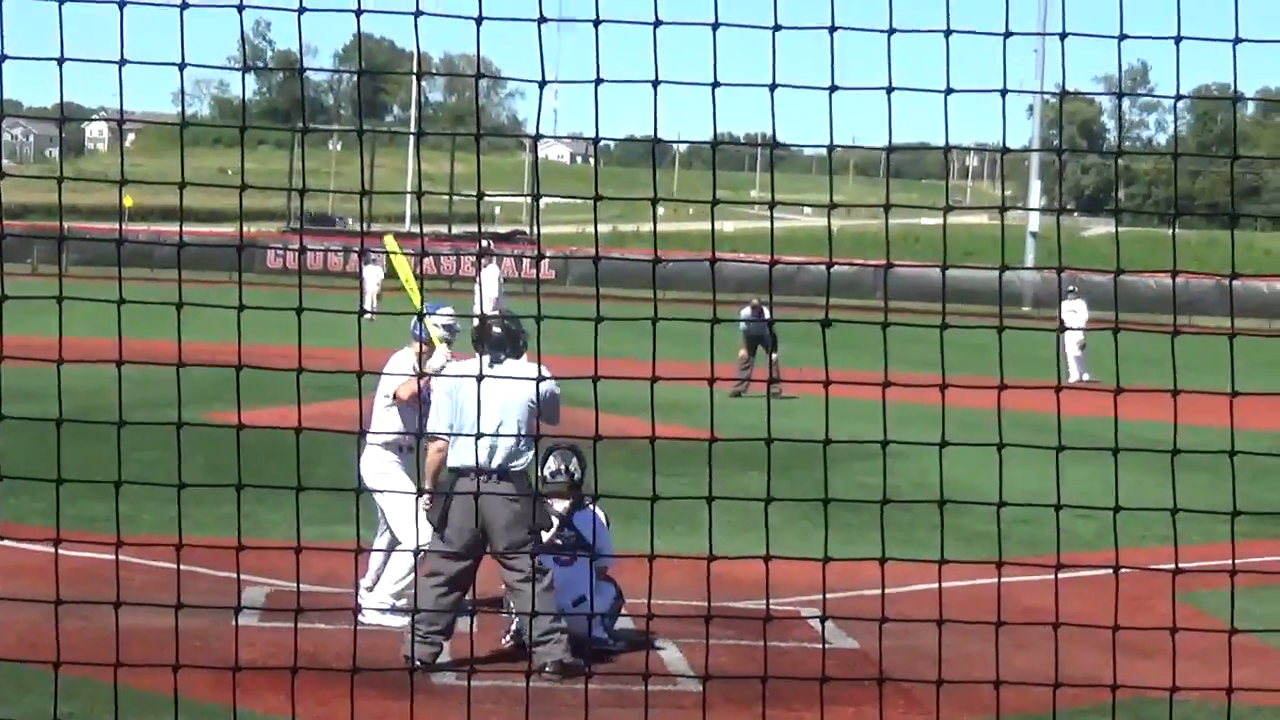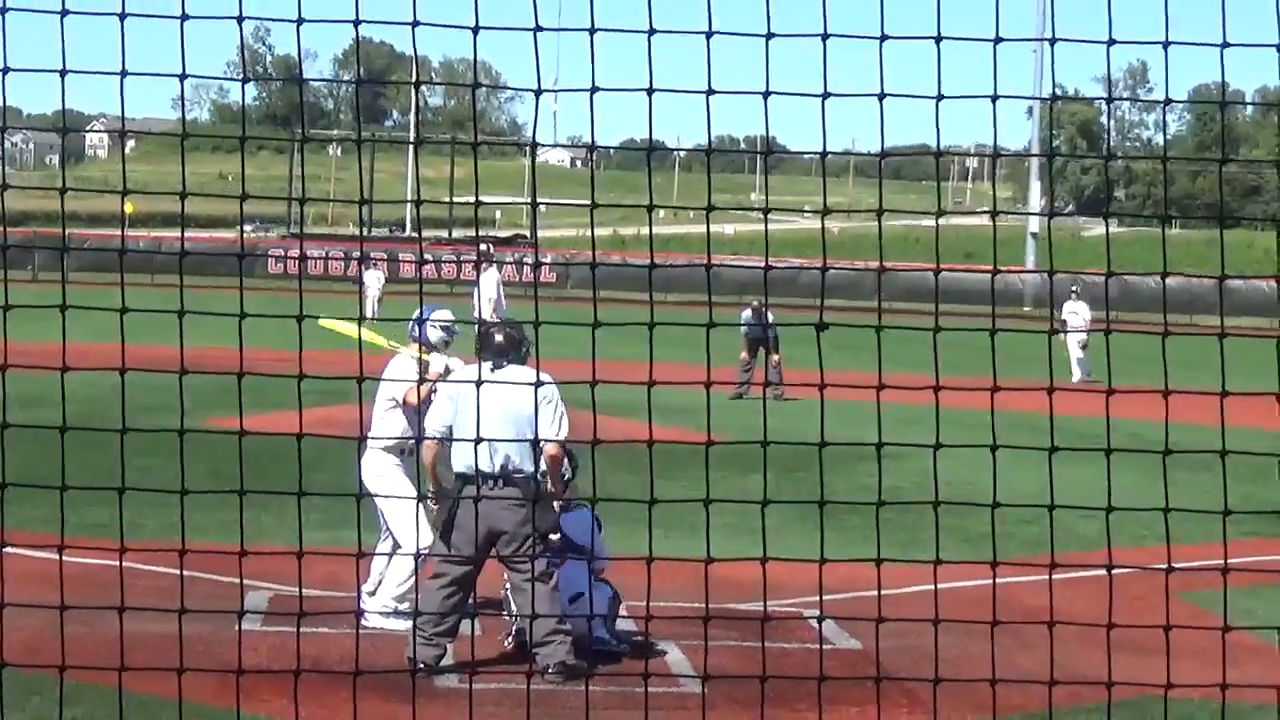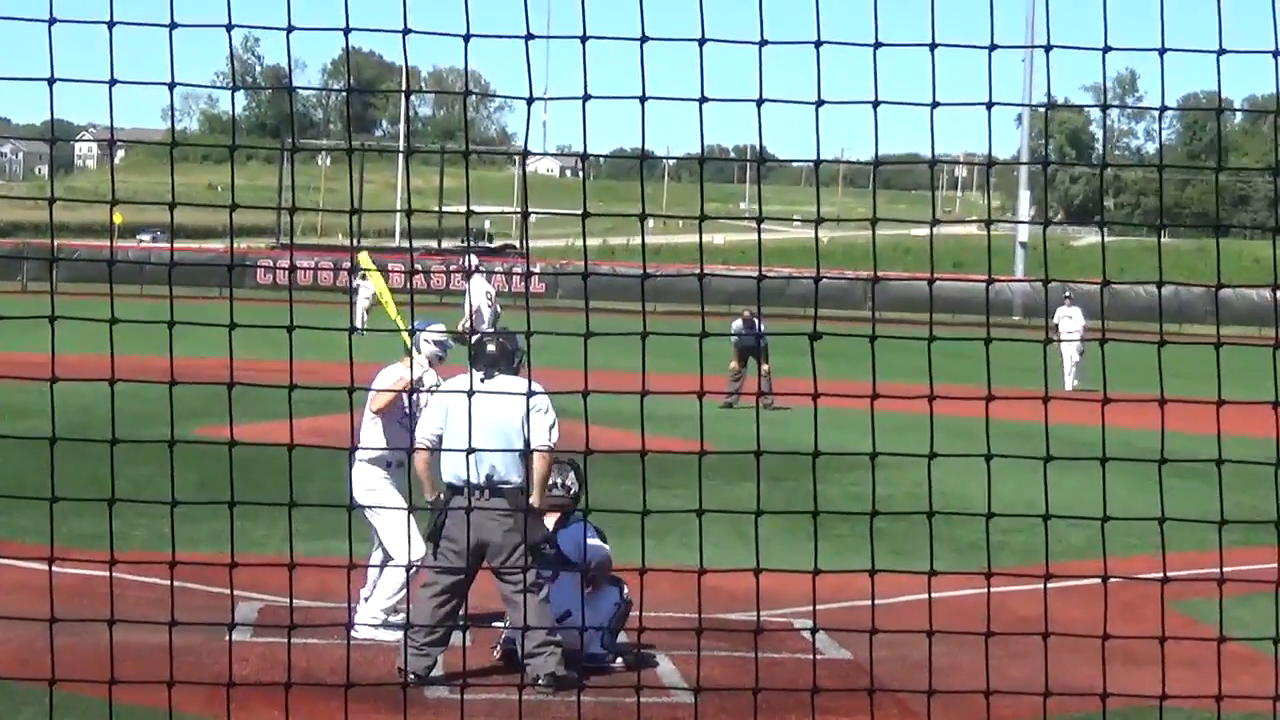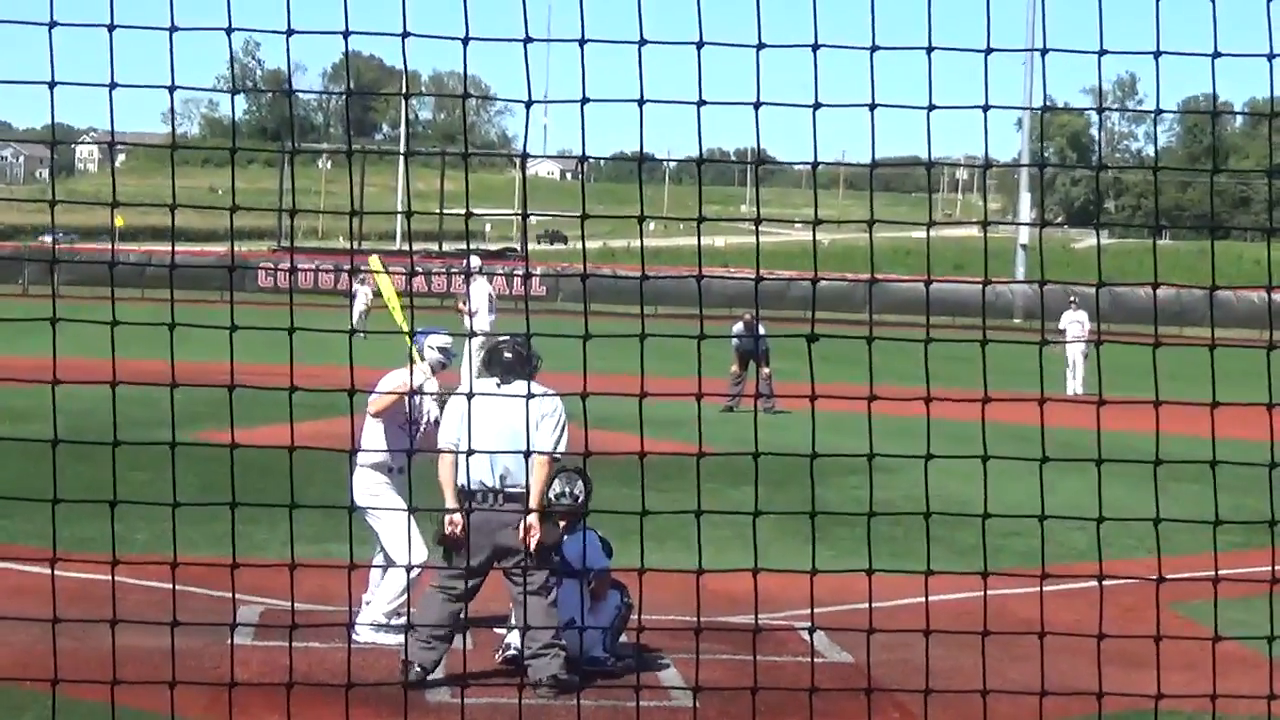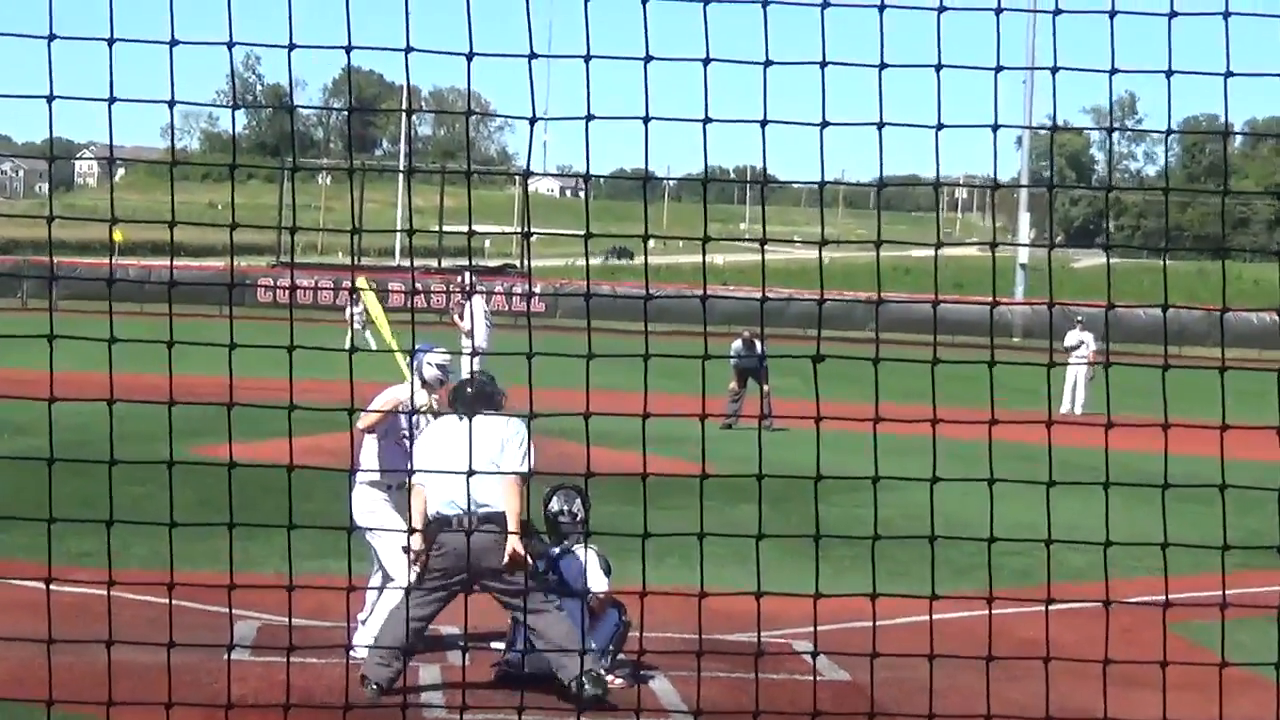
dt=0.7s
person 1, frame 1
left shoulder: (453, 375)
right shoulder: (536, 377)
left elbow: (438, 444)
right elbow: (551, 417)
left wrist: (430, 488)
left hip: (461, 488)
right hip: (511, 491)
left knee: (443, 574)
right knee: (529, 576)
left ankle: (421, 650)
right ankle: (552, 655)
person 1, frame 2
left shoulder: (458, 380)
right shoulder: (539, 383)
left elbow: (430, 440)
right elbow: (553, 449)
left wrist: (434, 486)
right wrist: (554, 487)
left hip: (469, 495)
right hip: (519, 497)
left knee: (447, 577)
right knee: (535, 579)
left ankle: (424, 653)
right ankle: (556, 658)
person 1, frame 3
left shoulder: (449, 389)
right shoulder: (530, 393)
left elbow: (422, 450)
right elbow: (542, 453)
left wrist: (433, 496)
right wrist: (536, 501)
left hip: (458, 506)
right hip: (507, 508)
left knee: (438, 588)
right knee: (526, 591)
left ankle: (414, 665)
right ankle: (546, 669)
person 1, frame 4
left shoulder: (465, 395)
right shoulder: (545, 399)
left elbow: (446, 454)
right elbow: (544, 459)
left wrist: (451, 507)
right wrist: (533, 512)
left hip: (472, 508)
right hip: (519, 510)
left knee: (447, 588)
right knee: (536, 593)
left ankle: (419, 663)
right ankle: (547, 672)
person 1, frame 5
left shoulder: (432, 429)
right shoulder: (510, 426)
left elbow: (418, 484)
right elbow: (512, 480)
left wrist: (417, 534)
right wrist: (514, 534)
left hip: (445, 536)
right hip: (495, 535)
left knee: (414, 606)
right knee: (538, 606)
left ankle: (377, 676)
right ankle: (582, 676)
person 2, frame 1
left shoulder: (424, 363)
right shoulder: (403, 361)
right elbow: (403, 394)
left wrist: (445, 372)
right wrist: (431, 369)
left hip: (396, 459)
right hip: (384, 460)
left knee: (392, 530)
right knee: (417, 536)
left ankle: (371, 591)
right ankle: (377, 606)
person 2, frame 2
left shoulder: (422, 366)
right shoulder: (404, 365)
right elbow: (414, 399)
left wrist: (451, 374)
right wrist: (435, 373)
left hip: (394, 463)
right hip: (385, 463)
left knee: (394, 535)
right knee: (418, 540)
left ankle: (373, 596)
right ankle: (380, 609)
person 2, frame 3
left shoulder: (418, 382)
right shoulder: (394, 375)
right elbow: (376, 406)
left wrist: (434, 393)
right wrist: (411, 377)
left hip: (388, 475)
right hip: (373, 476)
left knee: (388, 545)
right knee: (410, 551)
left ankle: (371, 605)
right ankle: (368, 620)
person 2, frame 4
left shoulder: (425, 392)
right shoulder: (397, 380)
right elbow: (374, 409)
left wrist: (435, 400)
right wrist: (411, 384)
left hip: (393, 480)
right hip: (374, 482)
left knee: (391, 550)
right knee: (413, 556)
left ankle: (374, 608)
right ankle: (369, 624)
person 2, frame 5
left shoulder: (421, 408)
right shoulder: (393, 396)
right elbow: (363, 425)
left wrist: (430, 415)
right wrist: (401, 399)
left hip: (393, 497)
right hip: (374, 498)
left knee: (389, 567)
right knee: (409, 573)
left ankle: (370, 626)
right ankle: (366, 641)
person 3, frame 1
right shoulder: (593, 513)
right elbow: (604, 565)
right hip: (580, 615)
right knee: (609, 587)
left ankle: (520, 630)
right ankle: (597, 634)
person 3, frame 2
right shoulder: (583, 514)
right elbow: (599, 567)
right hip: (577, 613)
left knee: (512, 586)
right knee: (605, 589)
left ankle: (521, 631)
right ankle: (601, 636)
person 3, frame 3
right shoulder: (579, 528)
right elbow: (604, 564)
right wrist: (591, 586)
right hip: (569, 629)
right knee: (616, 589)
left ankle: (510, 642)
right ankle: (597, 651)
person 3, frame 4
right shoulder: (586, 537)
right elbow: (603, 579)
right wrist: (589, 599)
right hip: (573, 638)
right knee: (617, 593)
left ankle: (513, 646)
right ankle: (598, 655)
person 3, frame 5
left shoulder: (531, 554)
right shoulder: (584, 554)
right elbow: (602, 599)
right wrist: (588, 616)
left hip: (529, 658)
right knee: (615, 611)
left ankle: (511, 663)
